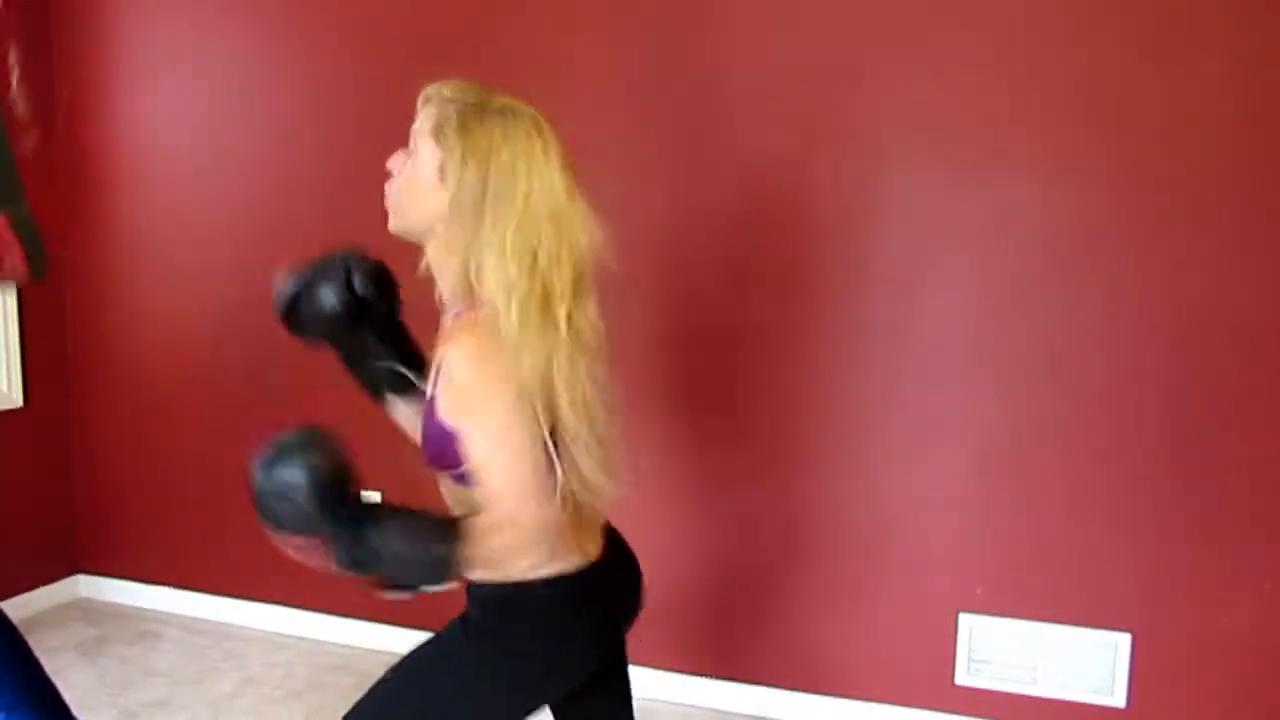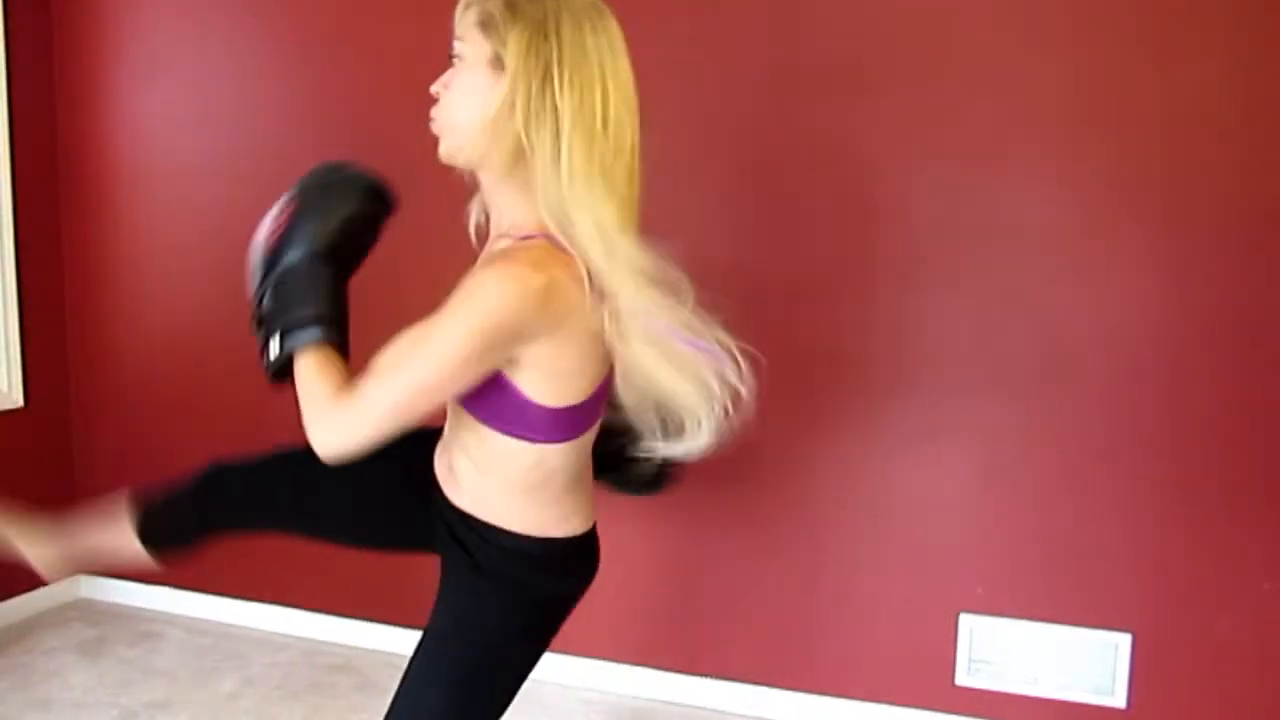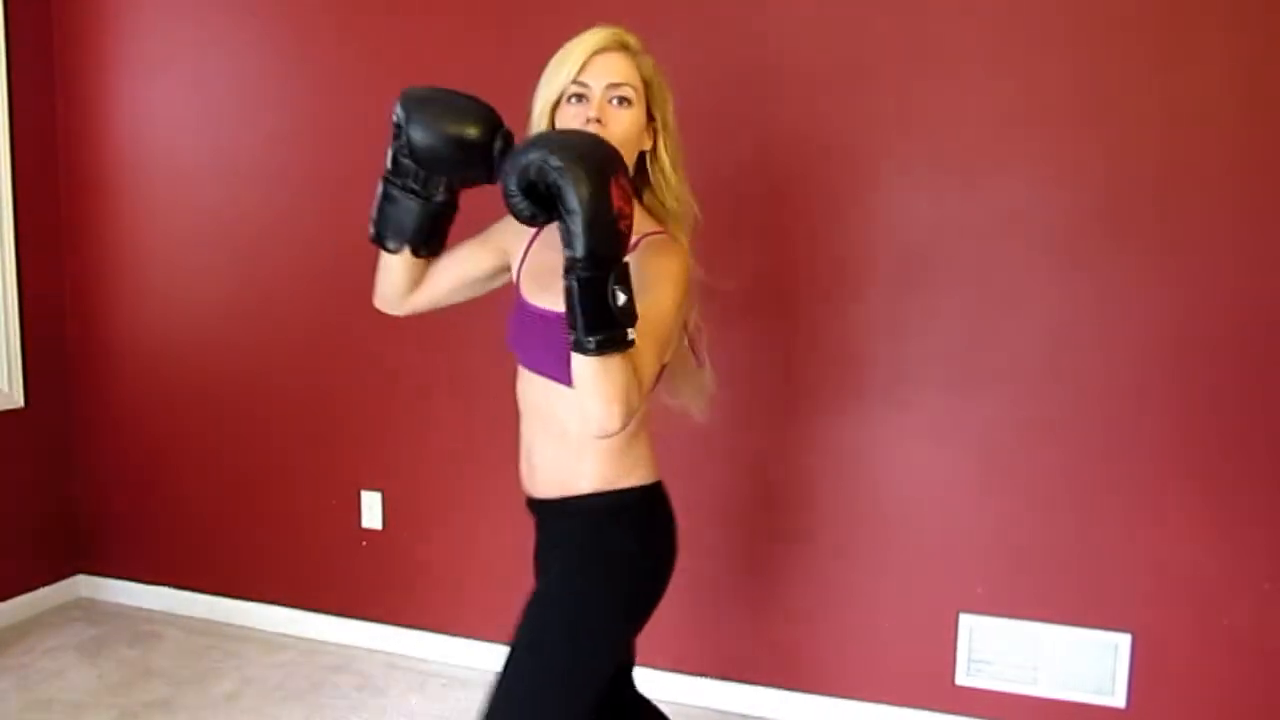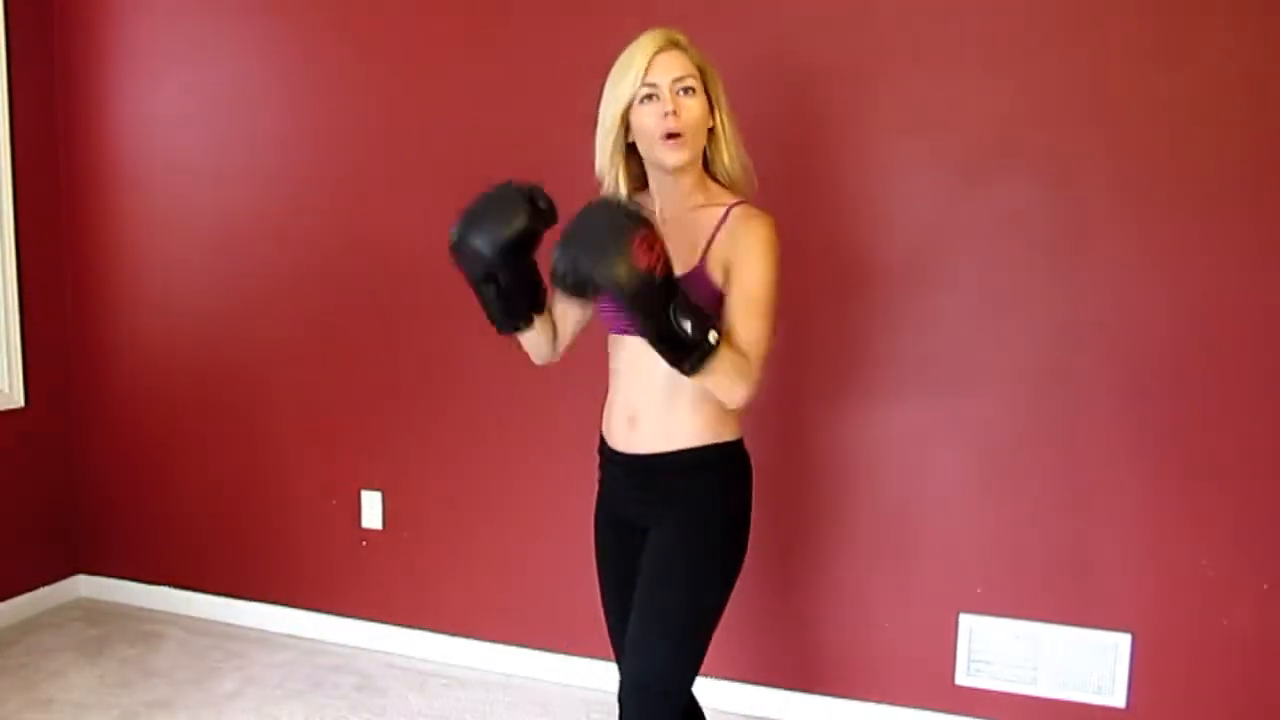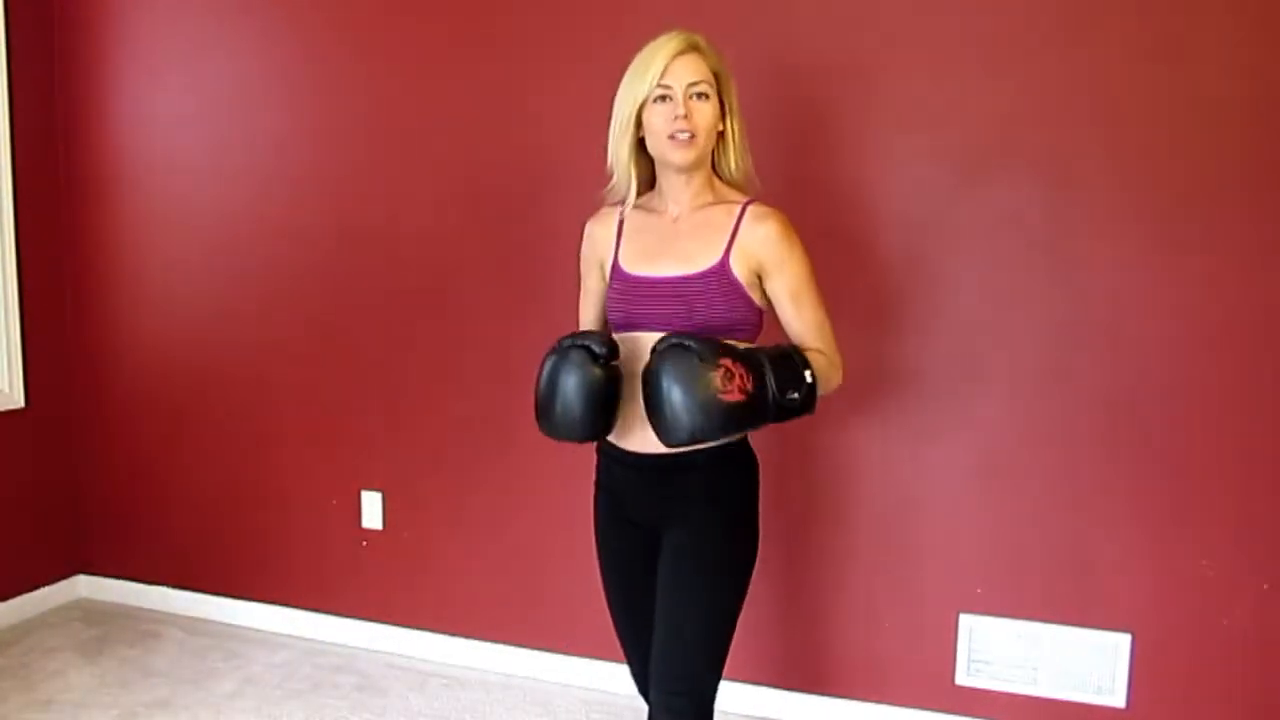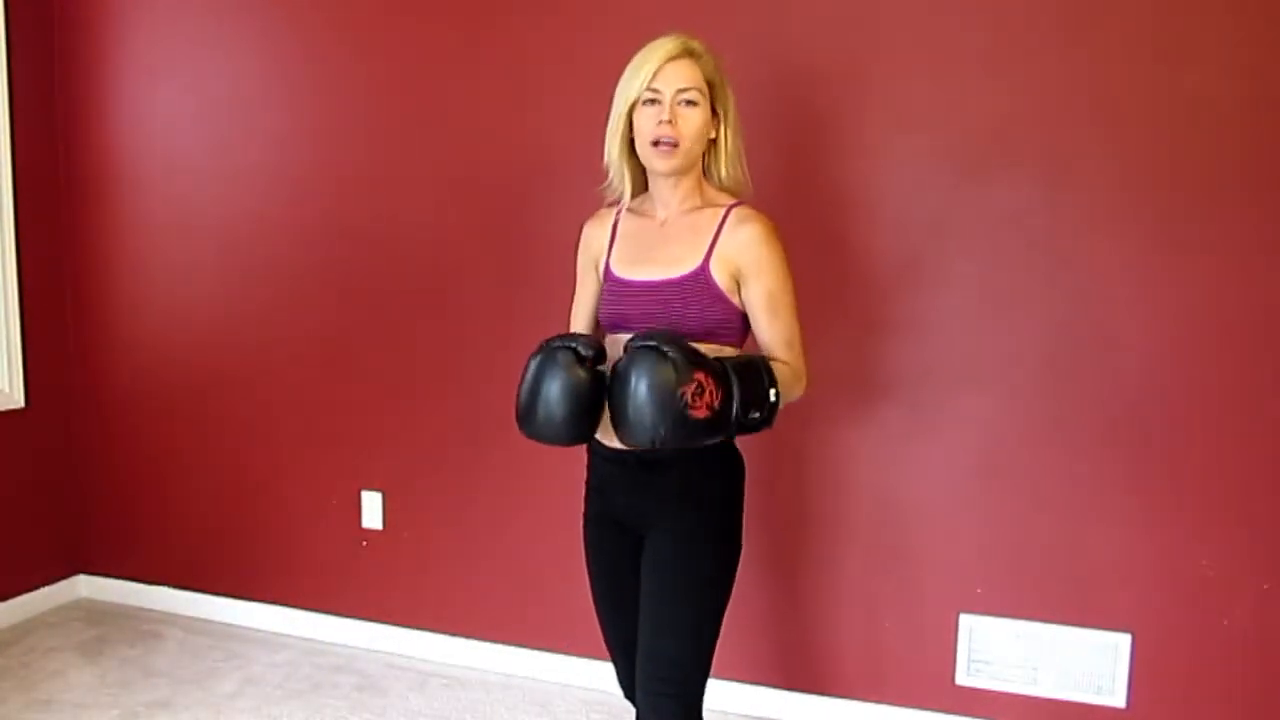
dt=0.5s
person 1, frame 1
left shoulder: (480, 340)
right shoulder: (474, 304)
left elbow: (526, 530)
right elbow: (437, 433)
left wrist: (358, 532)
right wrist: (370, 342)
left hip: (541, 615)
person 1, frame 2
left shoulder: (529, 283)
right shoulder: (521, 225)
left elbow: (337, 429)
left hip: (513, 558)
right hip: (447, 488)
right knee: (229, 489)
right ankle: (66, 546)
person 1, frame 3
left shoulder: (659, 258)
right shoulder: (529, 231)
left elbow: (610, 411)
right elbow: (396, 295)
left wrist: (594, 258)
right wrist: (421, 181)
left hip: (615, 532)
right hip: (561, 521)
person 1, frame 4
left shoulder: (744, 227)
right shoulder: (609, 224)
left elbow: (737, 382)
right elbow: (546, 345)
left wrist: (657, 298)
right wrist: (504, 269)
left hip: (701, 486)
right hip: (621, 481)
person 1, frame 5
left shoulder: (758, 230)
right shoulder: (606, 228)
left elbow: (825, 363)
left wrist: (750, 381)
right wrist: (579, 373)
left hip: (711, 484)
right hip: (620, 482)
person 1, frame 6
left shoulder: (744, 233)
right shoulder: (603, 228)
left elbow: (790, 373)
left wrist: (716, 391)
right wrist: (567, 371)
left hip: (698, 484)
right hip: (610, 480)
